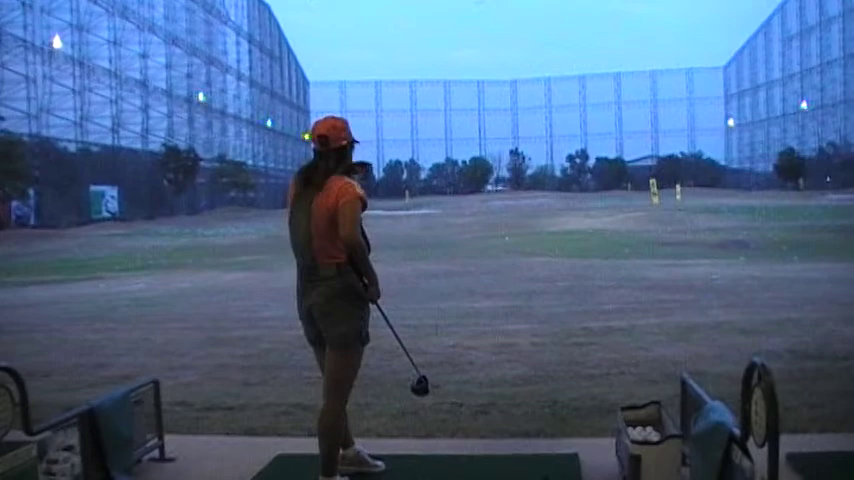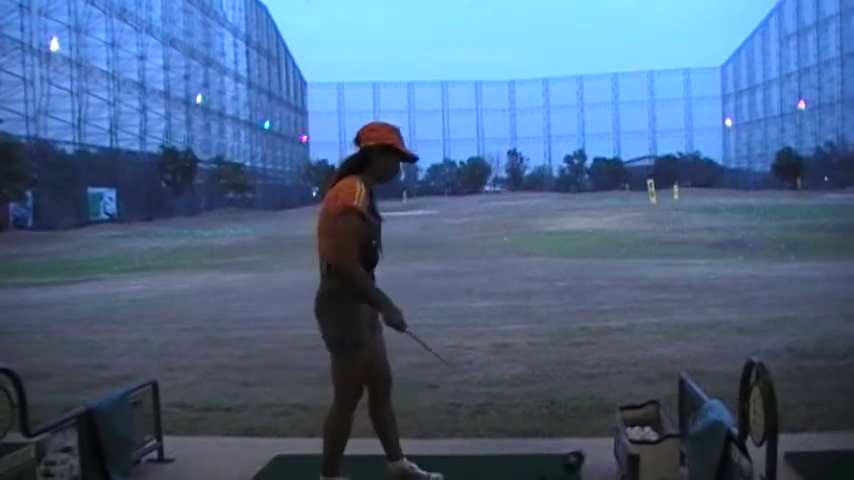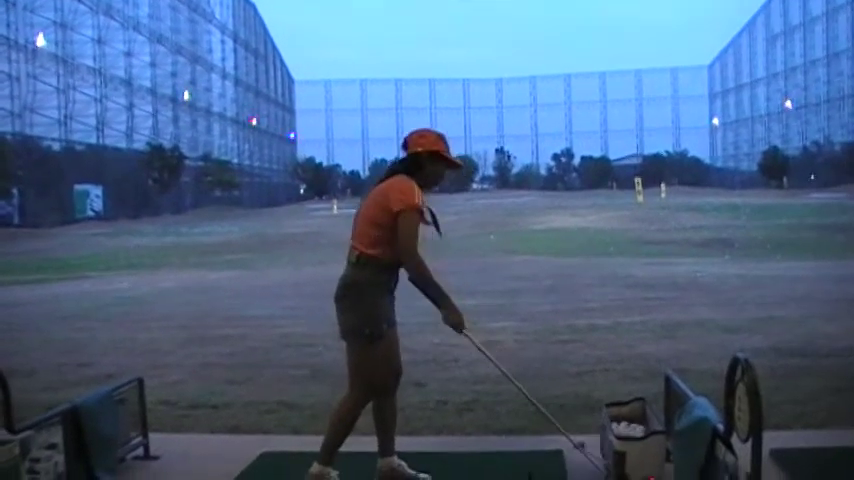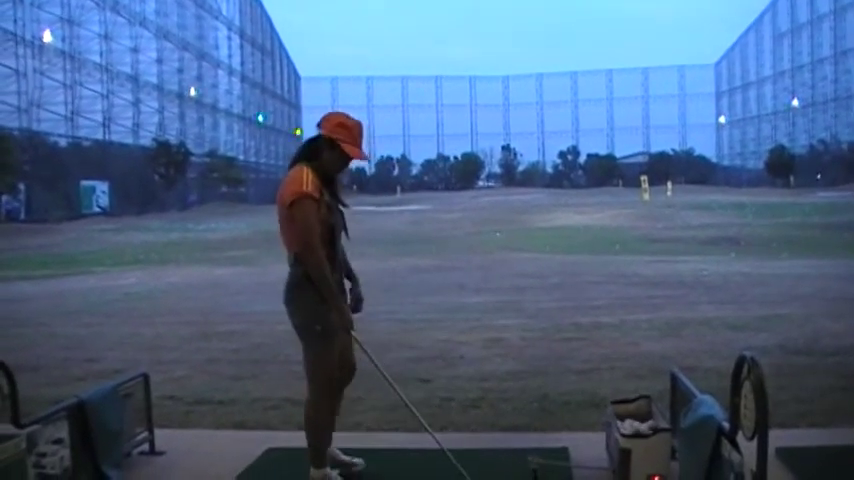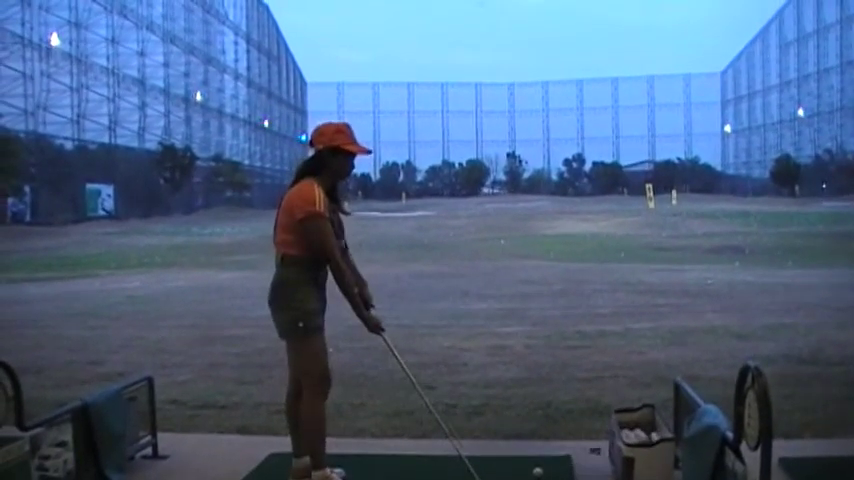
dt=1s
person 1, frame 1
left shoulder: (299, 186)
right shoulder: (346, 188)
right elbow: (350, 237)
right wrist: (371, 279)
left hip: (308, 292)
right hip: (340, 292)
left knee: (335, 385)
right knee: (337, 391)
person 1, frame 2
left shoulder: (358, 191)
right shoulder: (353, 192)
right elbow: (343, 260)
right wrist: (385, 305)
left hip: (357, 301)
right hip: (345, 301)
left knee: (381, 384)
right knee: (348, 396)
person 1, frame 3
left shoulder: (395, 187)
right shoulder: (407, 190)
right elbow: (410, 258)
right wrist: (448, 306)
left hip: (373, 291)
right hip: (364, 293)
left knee: (389, 377)
right knee: (364, 388)
person 1, frame 4
left shoulder: (321, 184)
right shoulder: (303, 183)
right elbow: (310, 251)
left wrist: (352, 281)
right wrist: (338, 304)
left hip: (326, 291)
right hip: (311, 294)
left knee: (343, 371)
right knee: (323, 384)
person 1, frame 5
left shoulder: (323, 194)
right shoulder: (310, 196)
left elbow: (340, 251)
right elbow: (332, 261)
left wrist: (362, 287)
right wrist: (362, 313)
left hip: (304, 292)
right hip: (296, 294)
left knee: (301, 382)
right knee: (317, 384)
